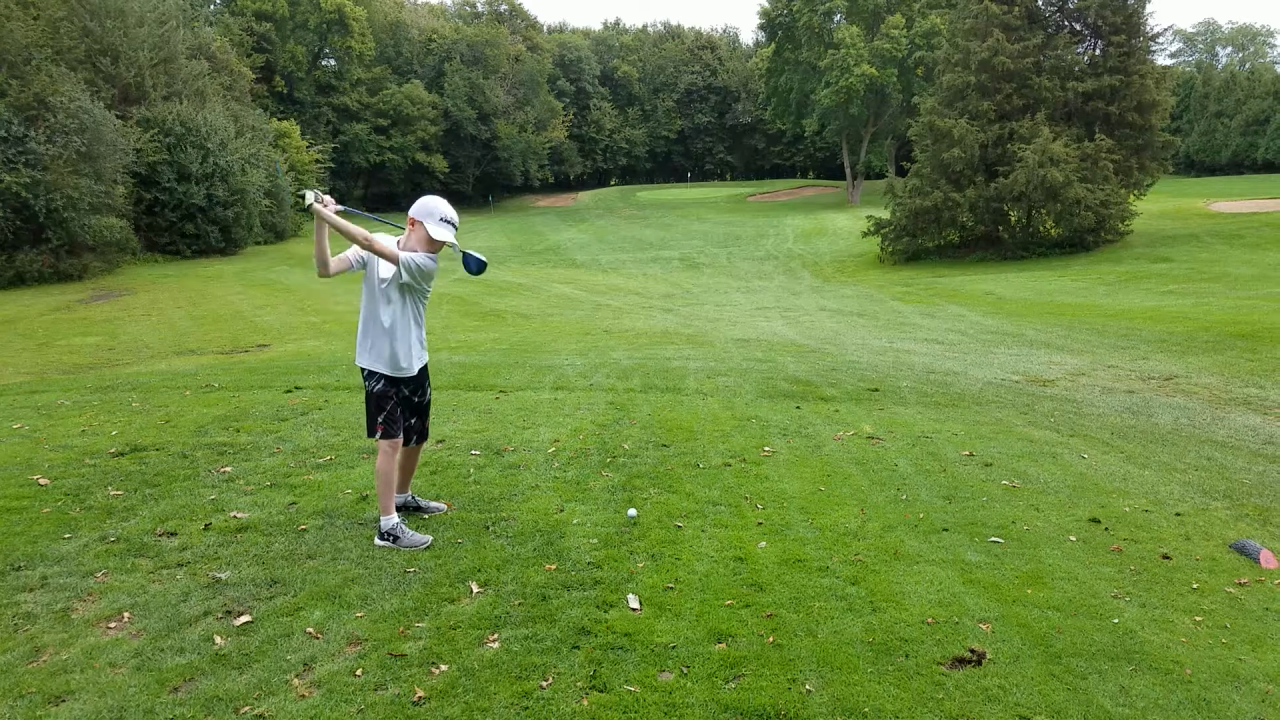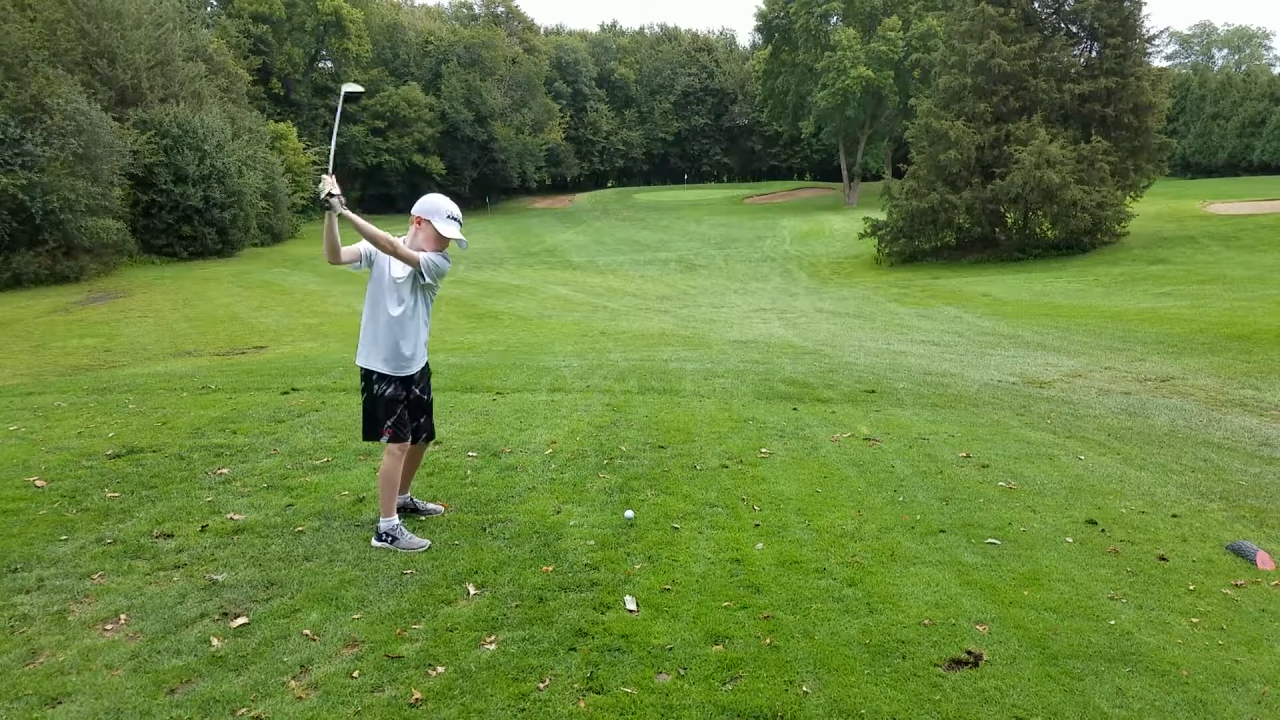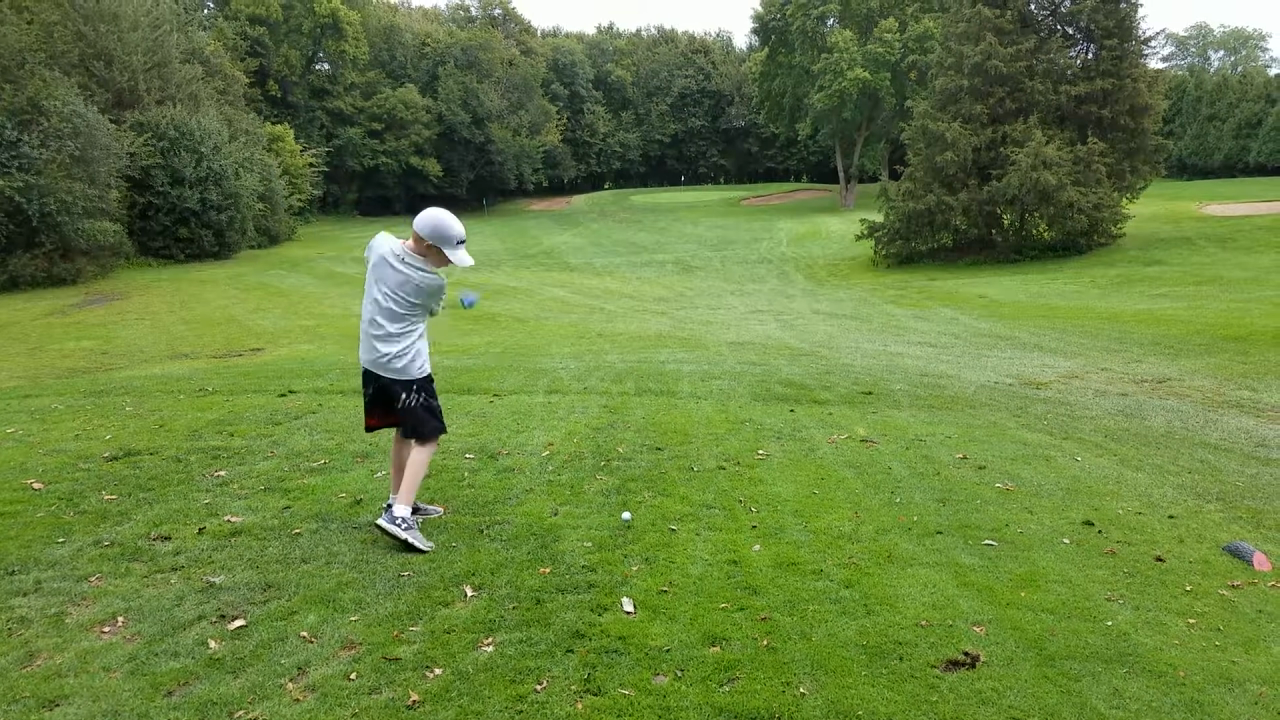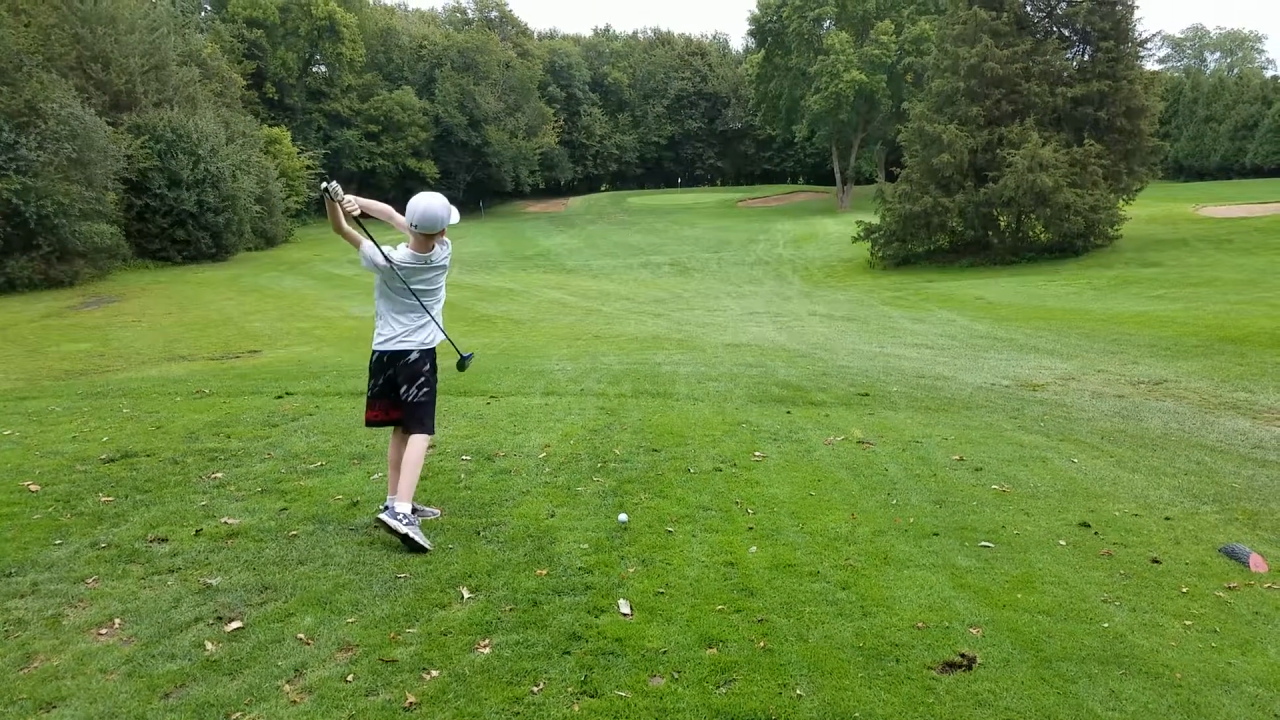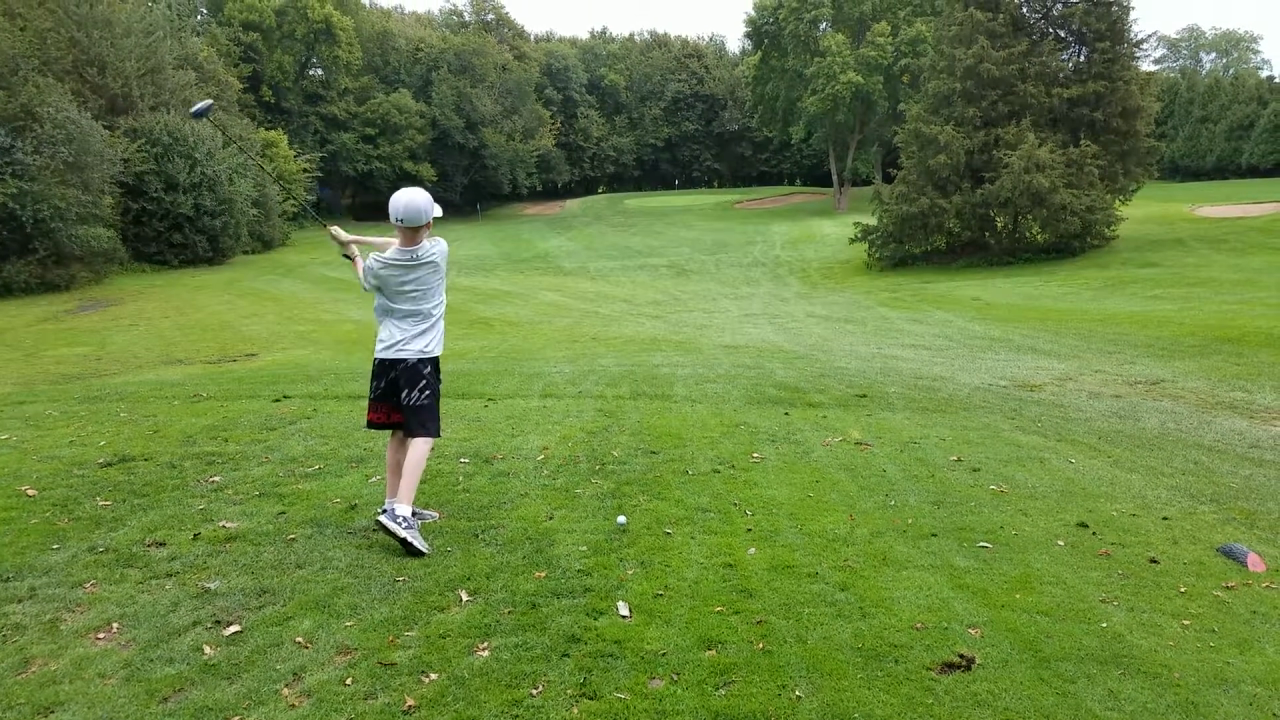
dt=0.4s
person 1, frame 1
left shoulder: (425, 265)
right shoulder: (377, 248)
left elbow: (369, 243)
right elbow: (326, 270)
left wrist: (327, 213)
right wrist: (322, 221)
left hip: (413, 365)
right hip: (379, 364)
left knee: (415, 438)
right knee: (391, 441)
left ankle: (403, 498)
right ankle: (388, 527)
person 1, frame 2
left shoulder: (439, 264)
right shoulder: (375, 249)
left elbow: (392, 247)
right elbow: (335, 257)
left wrist: (345, 212)
right wrist: (332, 214)
left hip: (415, 366)
right hip: (381, 366)
left knee: (420, 438)
right knee: (398, 442)
left ankle: (401, 497)
right ankle: (387, 528)
person 1, frame 3
left shoulder: (379, 247)
right shoulder: (433, 282)
left hip: (374, 362)
right hip: (408, 368)
left knee: (406, 430)
right knee: (428, 436)
left ankle: (399, 502)
right ankle: (399, 514)
person 1, frame 4
left shoulder: (388, 261)
right shoulder: (444, 252)
left elbow: (341, 229)
right elbow: (394, 215)
left wrist: (335, 200)
right wrist: (355, 202)
left hip: (384, 351)
right hip: (418, 352)
left knee: (400, 427)
right knee: (419, 431)
left ankle: (396, 502)
right ankle: (401, 510)
person 1, frame 5
left shoulder: (379, 266)
right shoulder: (438, 250)
left wrist: (352, 247)
right wrist: (354, 238)
left hip: (386, 356)
right hip: (421, 358)
left knee: (400, 431)
right knee: (421, 435)
left ankle: (394, 505)
right ankle: (400, 514)
